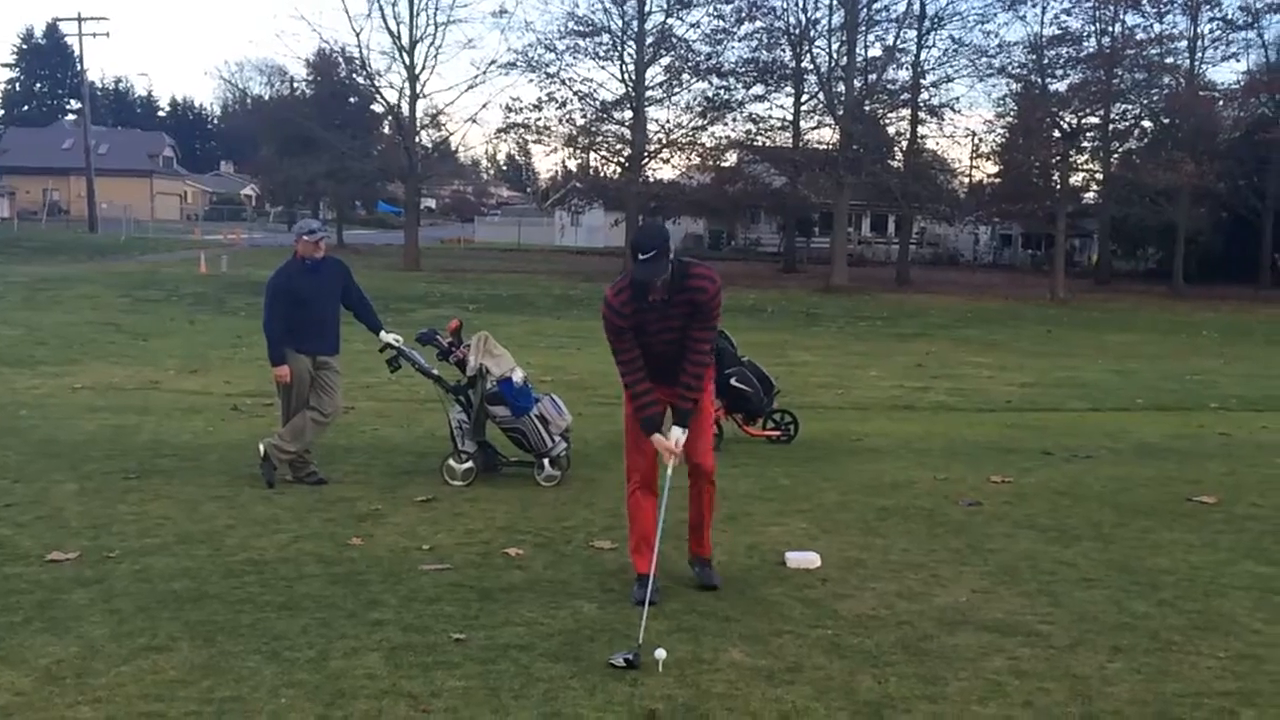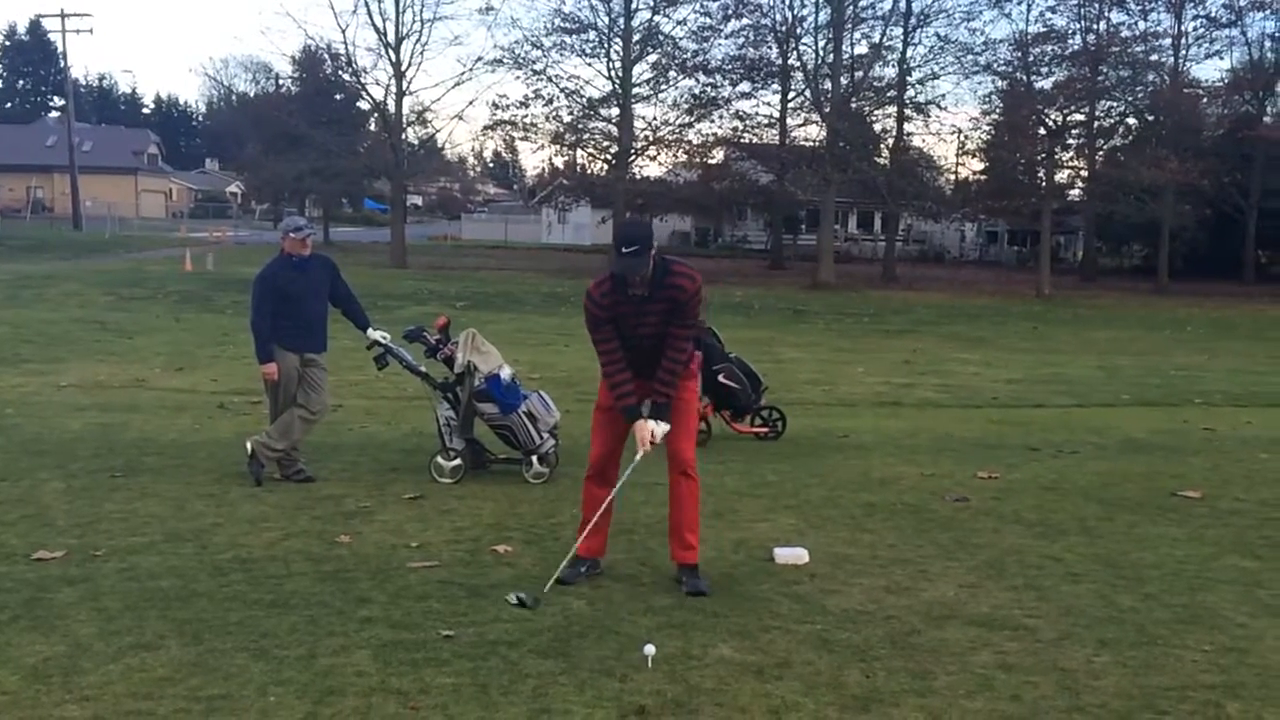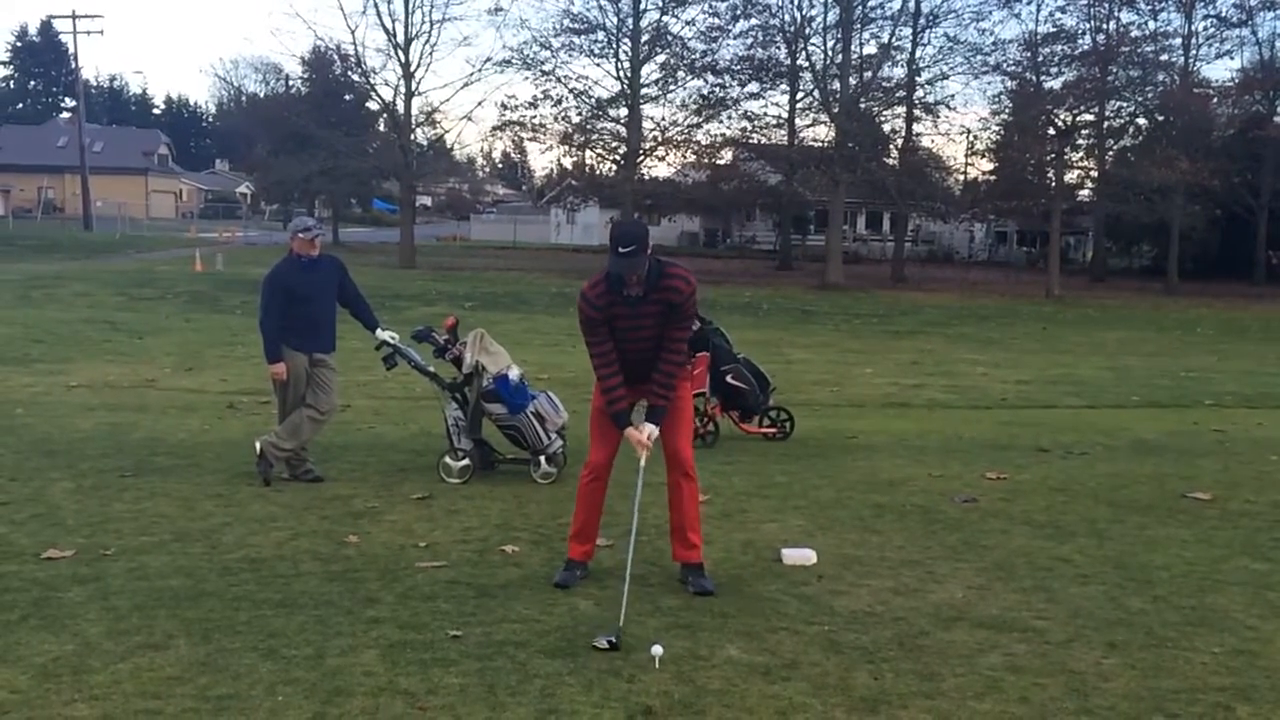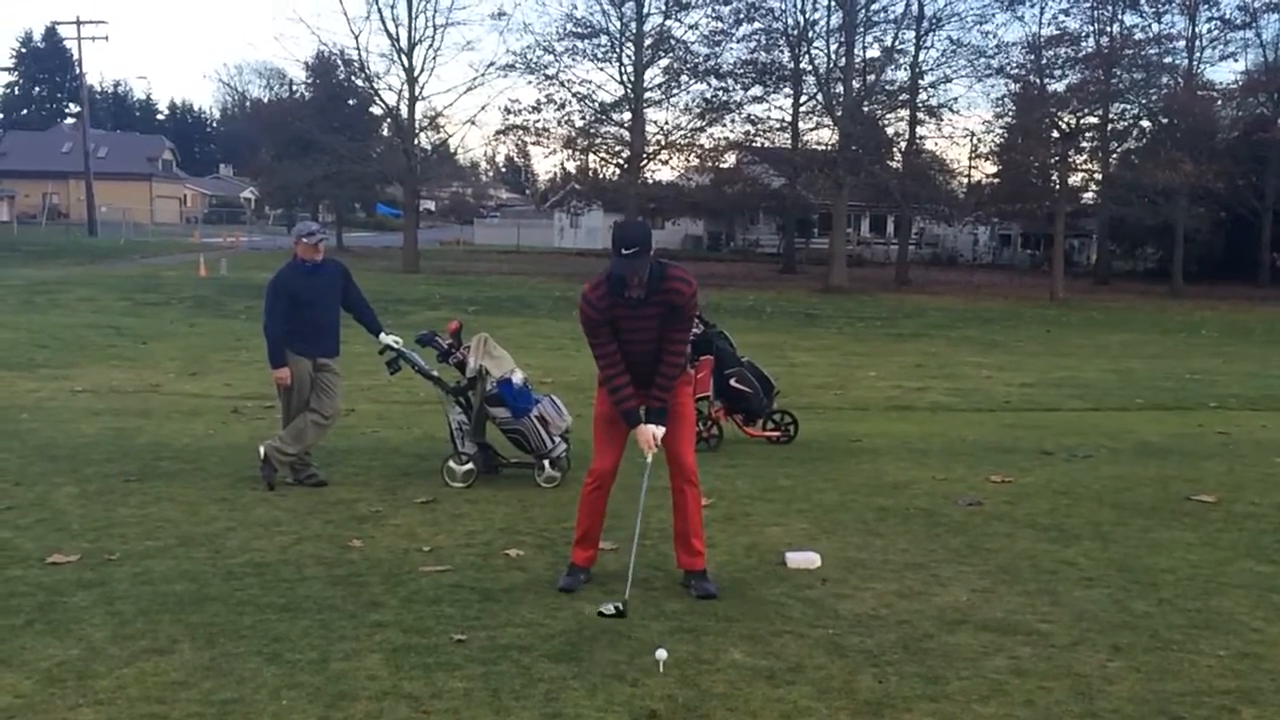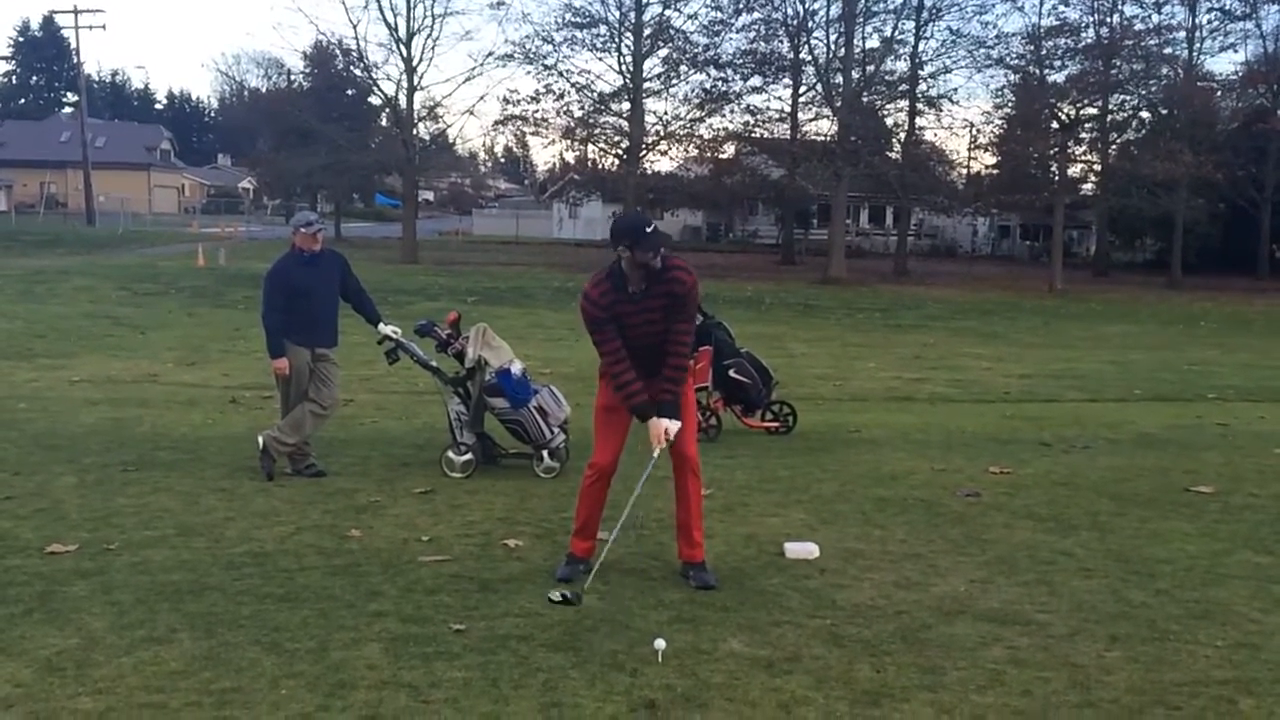
dt=1s
person 1, frame 1
left shoulder: (704, 284)
right shoulder: (617, 300)
left elbow: (699, 354)
right elbow: (631, 371)
left wrist: (682, 420)
right wrist: (652, 430)
left hip: (694, 379)
right hip: (645, 382)
left knee: (702, 465)
right knee: (641, 474)
left ankle: (700, 554)
right ankle: (645, 571)
person 1, frame 2
left shoulder: (685, 283)
right shoulder: (598, 294)
left elbow: (678, 350)
right elbow: (611, 360)
left wrist: (659, 413)
right wrist: (634, 417)
left hip: (675, 376)
right hip: (622, 377)
left knee: (682, 461)
right knee: (600, 460)
left ankle: (687, 563)
right ankle: (588, 555)
person 1, frame 3
left shoulder: (680, 285)
right shoulder: (593, 296)
left elbow: (673, 353)
right elbow: (604, 363)
left wrist: (654, 415)
right wrist: (623, 422)
left hip: (669, 378)
right hip: (617, 379)
left knee: (681, 463)
right knee: (597, 463)
left ankle: (691, 563)
right ankle: (577, 558)
person 1, frame 4
left shoulder: (681, 286)
right shoulder: (594, 297)
left elbow: (674, 354)
right elbow: (610, 364)
left wrist: (657, 415)
right wrist: (634, 421)
left hip: (671, 382)
right hip: (618, 385)
left knee: (684, 468)
right knee: (601, 470)
left ankle: (694, 568)
right ankle: (580, 562)
person 1, frame 5
left shoulder: (681, 278)
right shoulder: (596, 295)
left elbow: (680, 347)
right elbow: (616, 362)
left wrist: (669, 410)
right wrist: (647, 416)
left hip: (670, 373)
right hip: (621, 377)
left knee: (687, 458)
right knee: (603, 462)
left ankle: (693, 559)
right ankle: (579, 552)
person 2, frame 1
left shoulder: (337, 269)
right shoulder: (284, 277)
left elbow: (358, 302)
right elbow: (272, 323)
left wrist: (380, 331)
right wrist: (278, 362)
left hip: (326, 355)
right hip: (295, 354)
left knee: (327, 407)
right knee: (296, 413)
left ankle: (274, 450)
right ankle: (301, 467)
person 2, frame 2
left shoulder: (324, 266)
right shoulder: (271, 274)
left elbow: (346, 300)
right elbow: (260, 320)
left wrist: (368, 329)
right wrist: (265, 359)
left hip: (313, 352)
right hip: (282, 352)
left knee: (314, 406)
right knee: (284, 411)
left ankle: (261, 448)
right ankle: (289, 465)
person 2, frame 3
left shoulder: (332, 266)
right shoulder: (279, 275)
left elbow: (354, 300)
right elbow: (268, 320)
left wrist: (376, 329)
right wrist: (274, 359)
left hip: (322, 352)
right hip: (291, 352)
left knee: (323, 406)
right knee: (293, 411)
left ankle: (270, 449)
right ankle: (297, 465)
person 2, frame 4
left shoulder: (336, 271)
right shoulder: (284, 279)
left elbow: (357, 304)
right elbow: (273, 325)
left wrist: (380, 333)
right wrist: (278, 364)
left hip: (326, 357)
right hip: (295, 356)
left knee: (327, 410)
right knee: (297, 415)
left ankle: (274, 453)
right ankle: (301, 469)
person 2, frame 5
left shoulder: (335, 261)
right shoulder: (282, 270)
left elbow: (356, 294)
right elbow: (271, 315)
left wrist: (378, 323)
right wrist: (276, 354)
left hip: (324, 347)
right hip: (293, 347)
left knee: (325, 400)
right knee: (295, 405)
left ankle: (273, 443)
right ankle: (300, 459)
